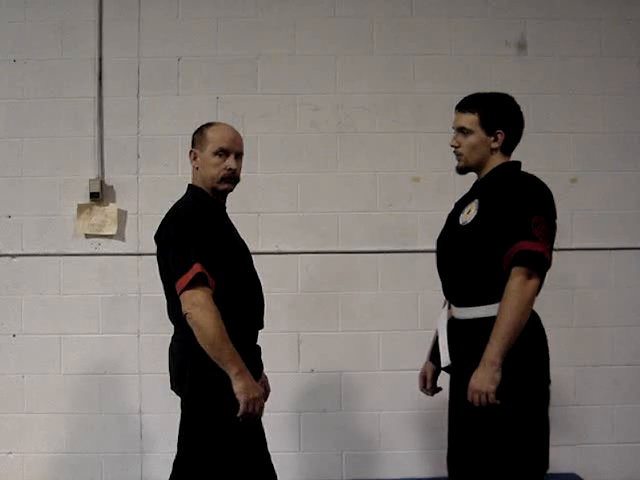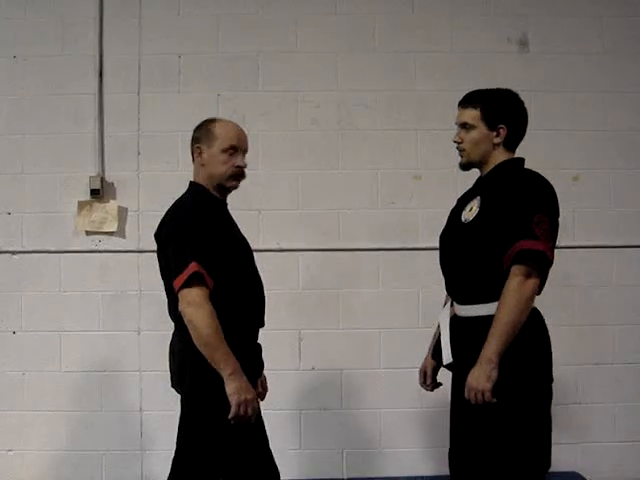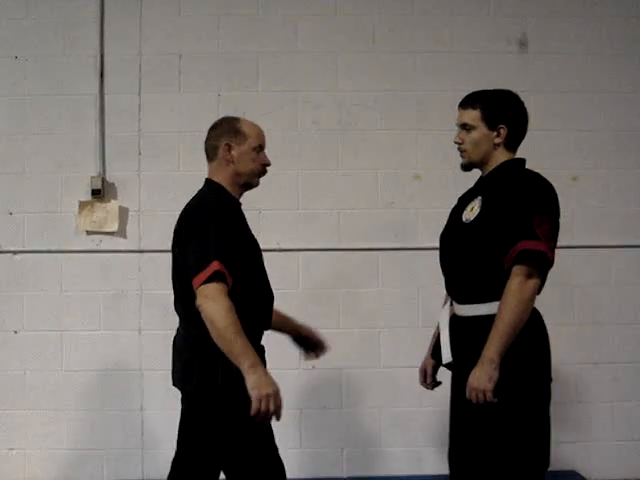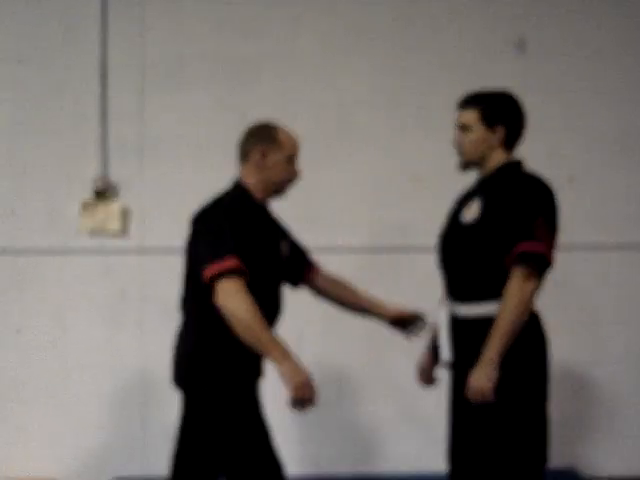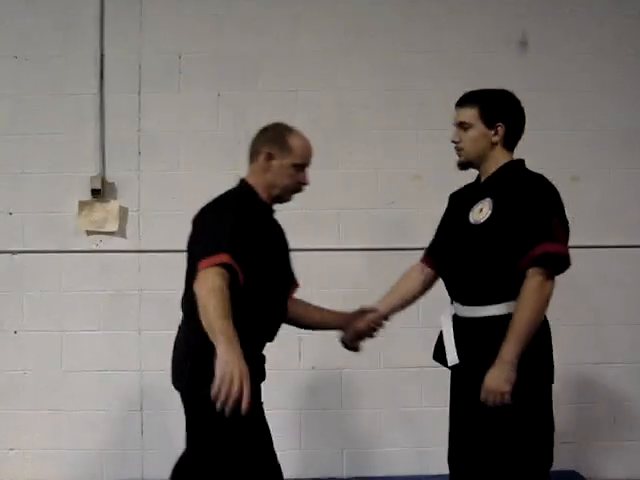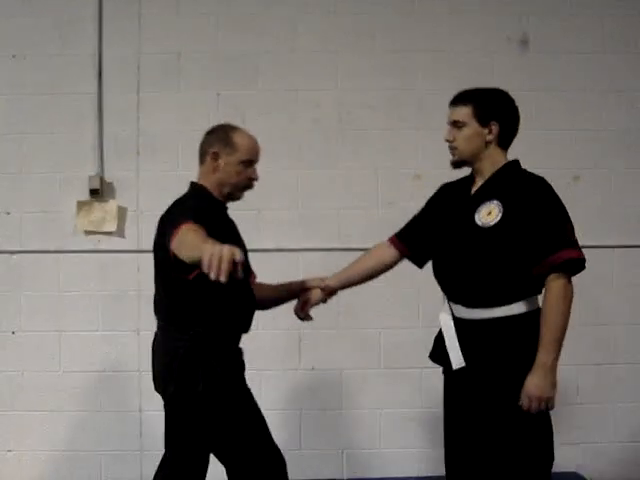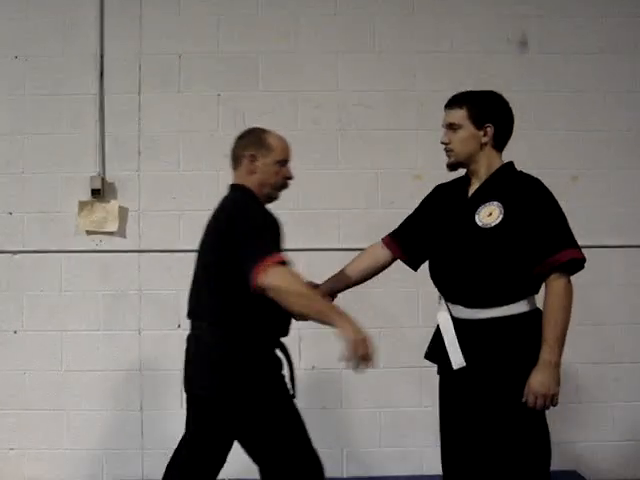
dt=0.4s
person 1, frame 1
left shoulder: (523, 192)
right shoulder: (474, 198)
left elbow: (525, 280)
left wrist: (492, 363)
right wrist: (436, 355)
left hip: (504, 353)
right hip: (470, 350)
person 1, frame 2
left shoulder: (526, 189)
right shoulder: (475, 194)
left elbow: (524, 279)
left wrist: (489, 360)
right wrist: (437, 349)
left hip: (507, 351)
right hip: (472, 346)
person 1, frame 3
left shoulder: (527, 189)
right shoulder: (475, 195)
left elbow: (525, 279)
left wrist: (490, 360)
right wrist: (436, 348)
left hip: (505, 351)
right hip: (471, 346)
person 1, frame 4
left shoulder: (524, 192)
right shoulder: (471, 197)
left elbow: (523, 280)
left wrist: (490, 360)
right wrist: (433, 346)
left hip: (505, 349)
right hip: (471, 346)
person 1, frame 5
left shoulder: (528, 191)
right shoulder: (463, 199)
left elbow: (539, 278)
right elbow: (428, 267)
left wrist: (507, 362)
right wrist: (374, 315)
left hip: (510, 348)
right hip: (469, 348)
person 1, frame 6
left shoulder: (529, 193)
right shoulder: (450, 197)
left elbow: (558, 280)
right elbow: (394, 248)
left wrist: (545, 367)
right wrist: (328, 286)
left hip: (511, 348)
right hip: (462, 349)
person 1, frame 7
left shoulder: (525, 195)
right shoulder: (443, 198)
left elbow: (558, 280)
right elbow: (386, 250)
left wrist: (548, 364)
right wrist: (326, 289)
left hip: (511, 348)
right hip: (458, 348)
person 2, frame 1
left shoulder: (213, 216)
right shoulder: (188, 219)
right elbow: (197, 306)
left wrist: (248, 368)
right wrist: (239, 375)
left hip: (215, 369)
right hip: (213, 370)
person 2, frame 2
left shoulder: (213, 213)
right shoulder: (188, 217)
right elbow: (193, 304)
left wrist: (246, 365)
right wrist: (233, 375)
left hip: (212, 368)
right hip: (213, 370)
person 2, frame 3
left shoulder: (223, 211)
right shoulder: (209, 214)
left elbow: (243, 295)
right elbow: (211, 300)
left wrist: (295, 329)
right wrist: (255, 370)
left hip: (207, 365)
right hip: (215, 368)
person 2, frame 4
left shoulder: (265, 224)
right shoulder: (223, 216)
left elbow: (318, 278)
right elbow: (229, 297)
left wrist: (385, 312)
right wrist: (287, 363)
left hip: (220, 363)
right hip: (215, 364)
person 2, frame 5
left shoulder: (268, 226)
right shoulder: (227, 213)
left elbow: (281, 305)
right elbow: (207, 283)
left wrist: (344, 320)
right wrist: (228, 349)
left hip: (212, 363)
right hip: (213, 364)
person 2, frame 6
left shoulder: (214, 214)
right shoulder: (190, 209)
left elbow: (244, 293)
right elbow: (184, 239)
left wrist: (299, 288)
right wrist: (212, 249)
left hip: (189, 357)
right hip: (199, 361)
person 2, frame 7
left shoulder: (228, 215)
right shoulder: (249, 216)
right elbow: (270, 277)
left wrist: (306, 299)
right wrist: (342, 321)
left hip: (206, 357)
right hip: (239, 363)
